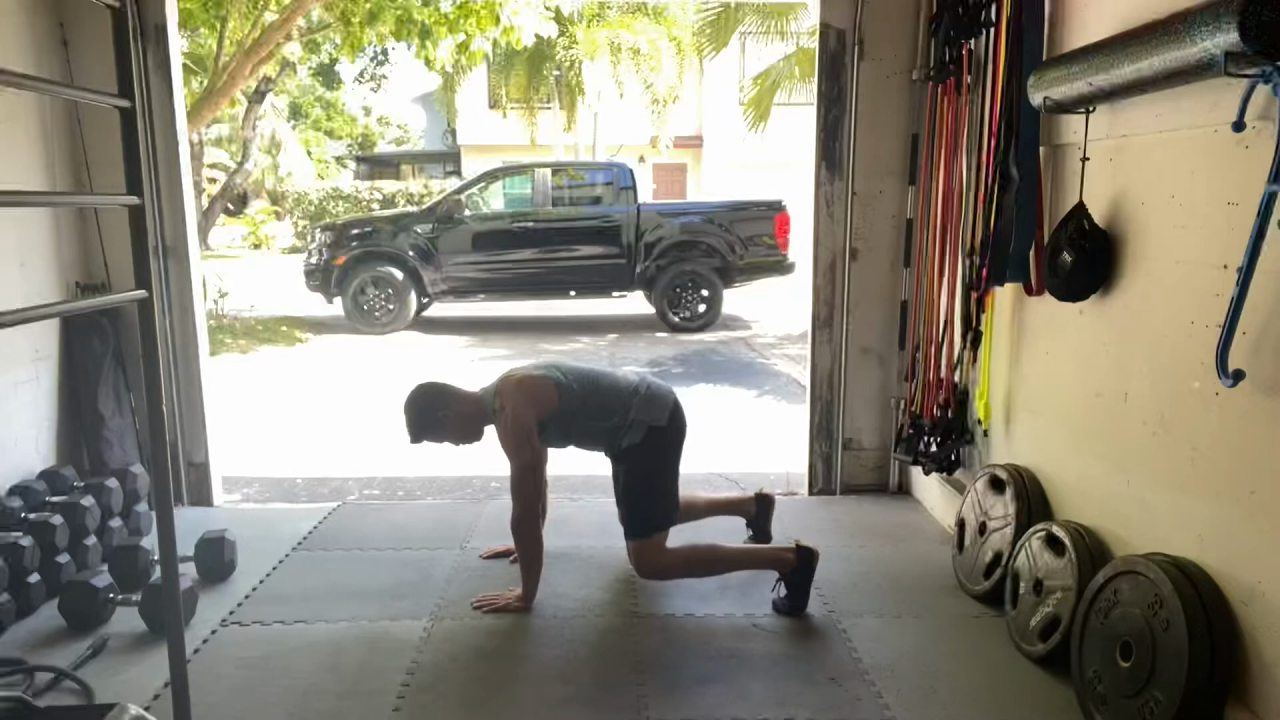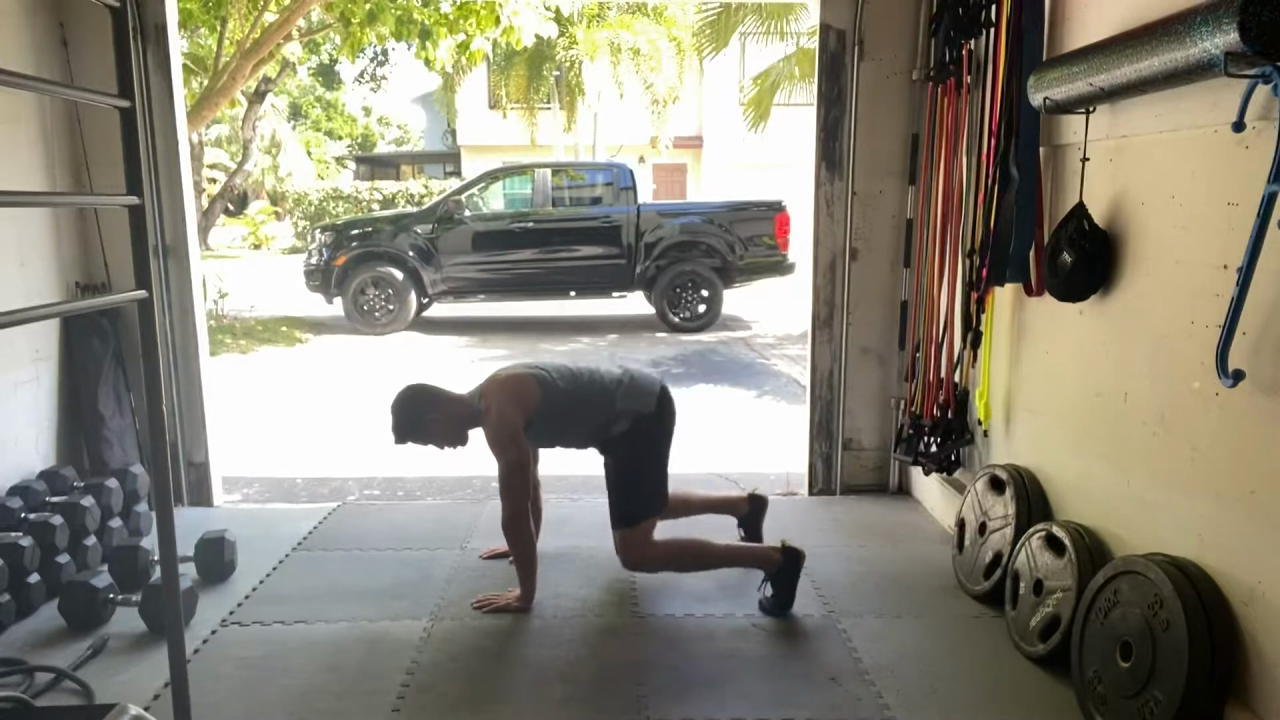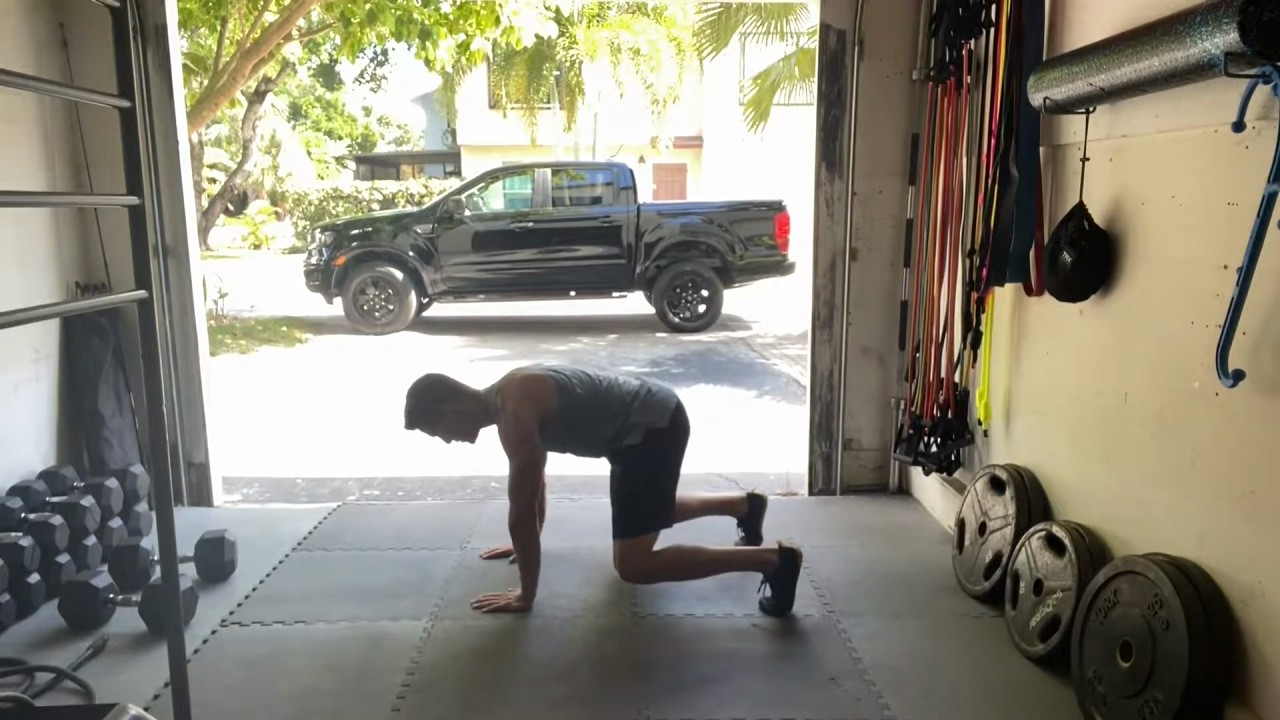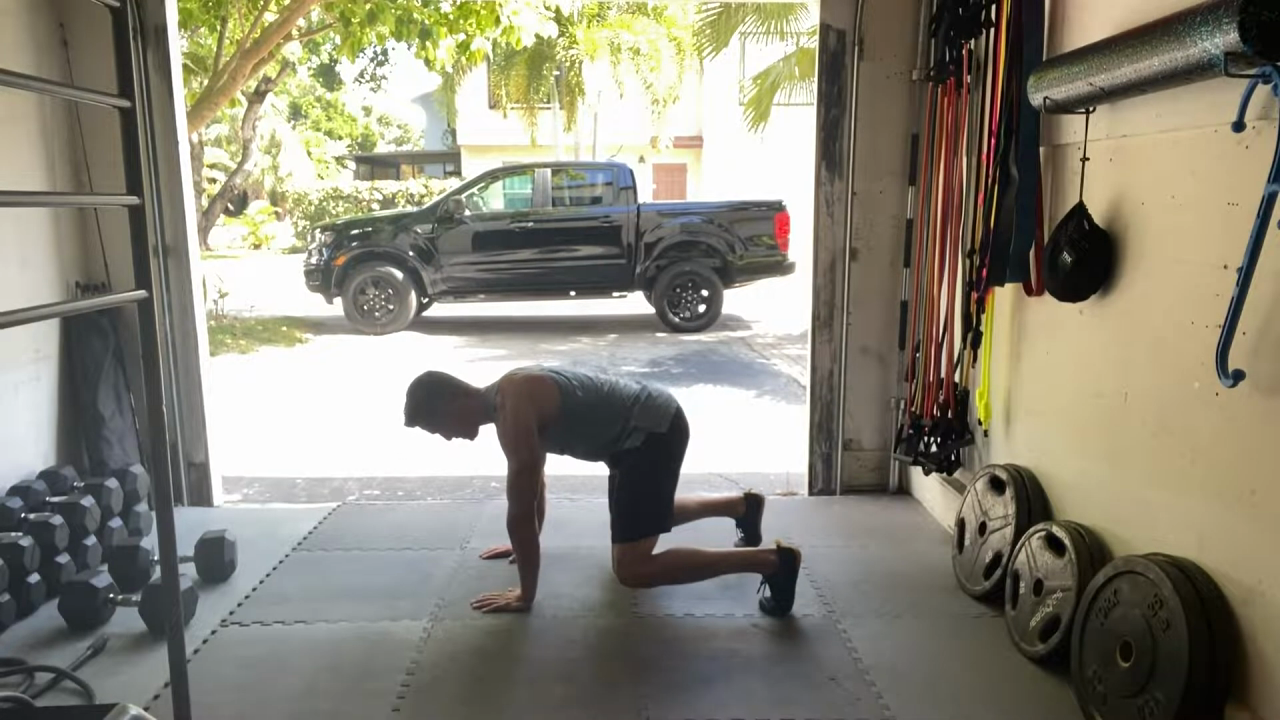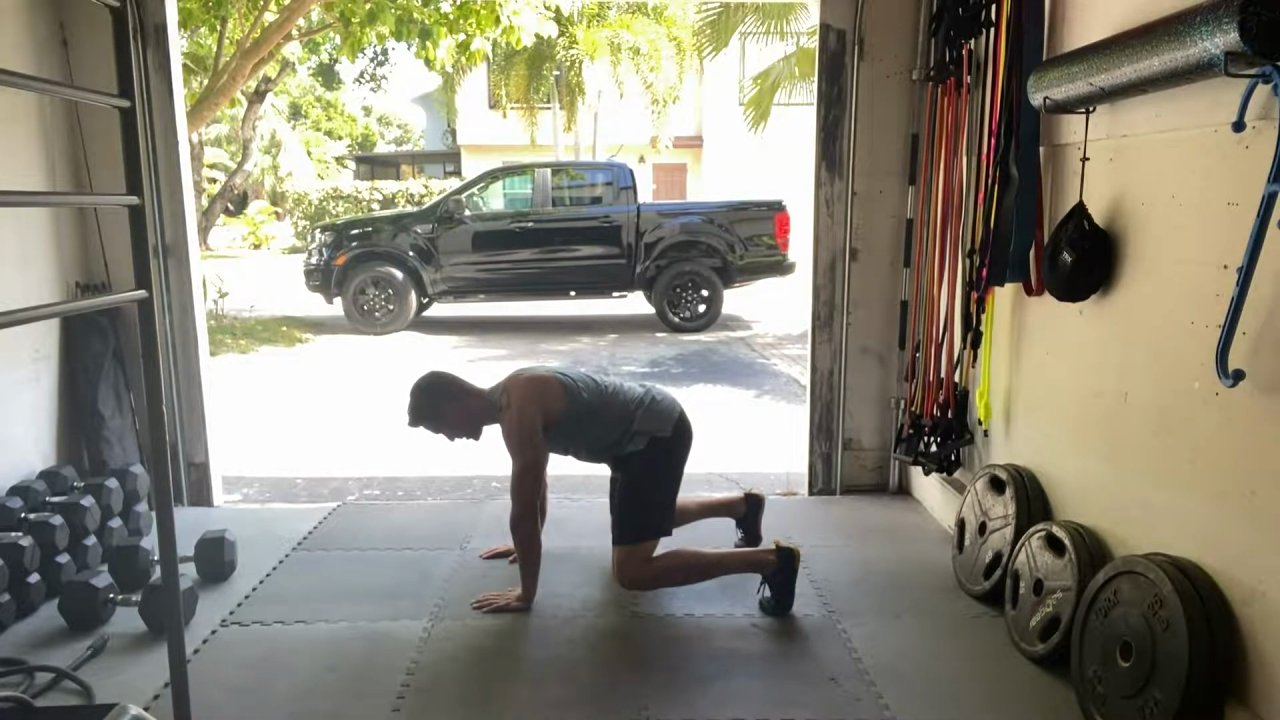
dt=0.5s
person 1, frame 1
left shoulder: (511, 414)
right shoulder: (506, 395)
left elbow: (525, 511)
right elbow: (536, 479)
left wrist: (526, 594)
right wrist: (527, 545)
left hip: (649, 424)
right hip: (646, 410)
left knee: (649, 562)
right knee: (640, 517)
left ankle: (790, 559)
right ankle: (751, 505)
person 1, frame 2
left shoulder: (497, 415)
right shoulder: (495, 397)
left elbow: (515, 510)
right elbow: (528, 480)
left wrist: (525, 594)
right wrist: (528, 543)
left hip: (638, 414)
right hip: (638, 403)
left knee: (635, 551)
right knee: (643, 508)
left ankle: (776, 558)
right ankle: (744, 506)
person 1, frame 3
left shoulder: (513, 413)
right shoulder: (508, 395)
left elbow: (522, 510)
right elbow: (536, 483)
left wrist: (526, 594)
right wrist: (527, 544)
left hip: (652, 427)
right hip: (650, 415)
left knee: (633, 565)
right knee: (643, 513)
left ankle: (773, 560)
right ankle: (743, 505)
person 1, frame 4
left shoulder: (512, 414)
right shoulder: (510, 394)
left elbow: (521, 510)
right elbow: (534, 482)
left wrist: (526, 594)
right wrist: (527, 543)
left hip: (653, 431)
right hip: (647, 421)
left knee: (632, 568)
right knee: (638, 517)
left ankle: (772, 560)
right ankle: (742, 505)
person 1, frame 5
left shoulder: (517, 412)
right shoulder: (513, 396)
left elbow: (524, 510)
right elbow: (537, 484)
left wrist: (526, 594)
right wrist: (528, 544)
left hip: (657, 434)
right hip: (649, 426)
left knee: (632, 572)
right knee: (636, 520)
left ankle: (772, 560)
right ankle: (742, 506)
